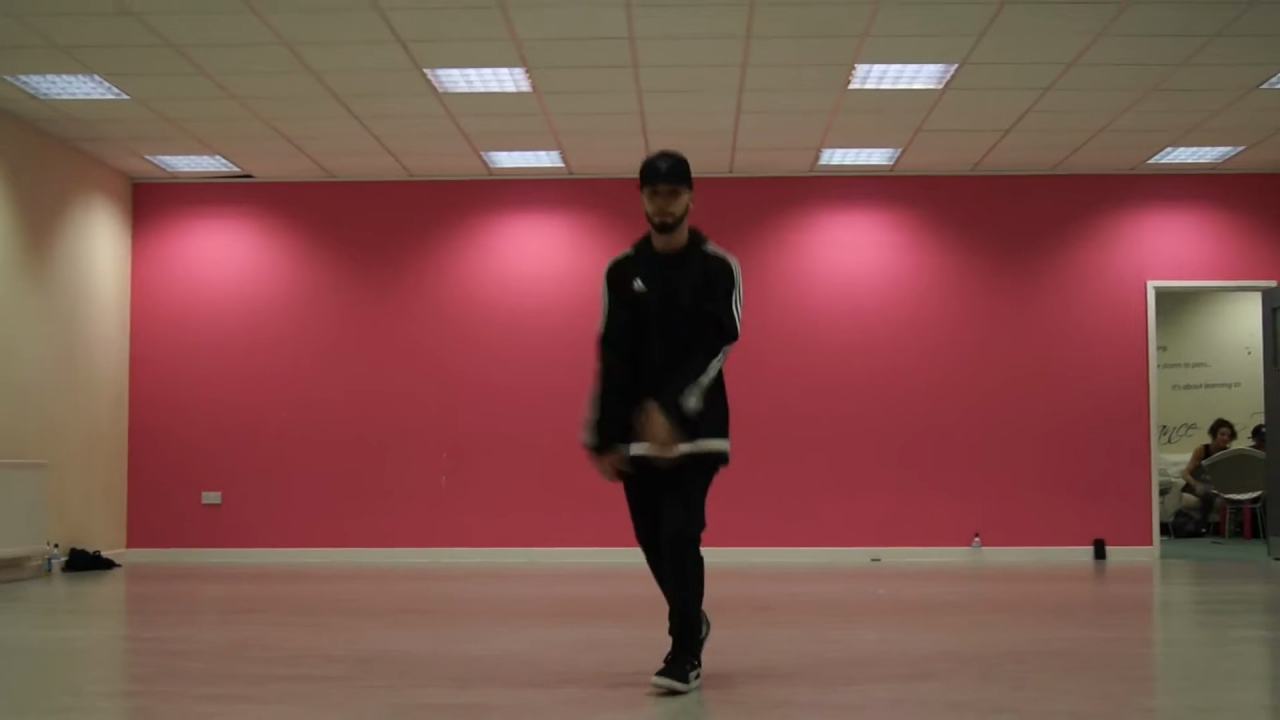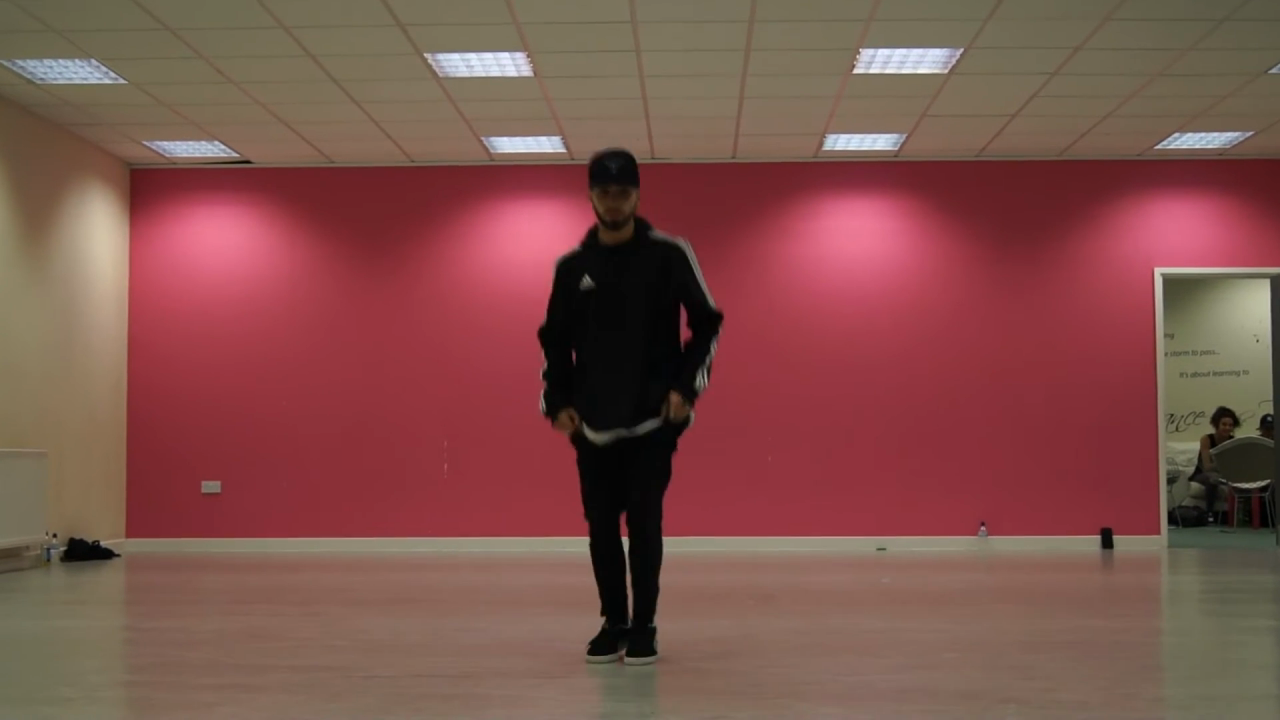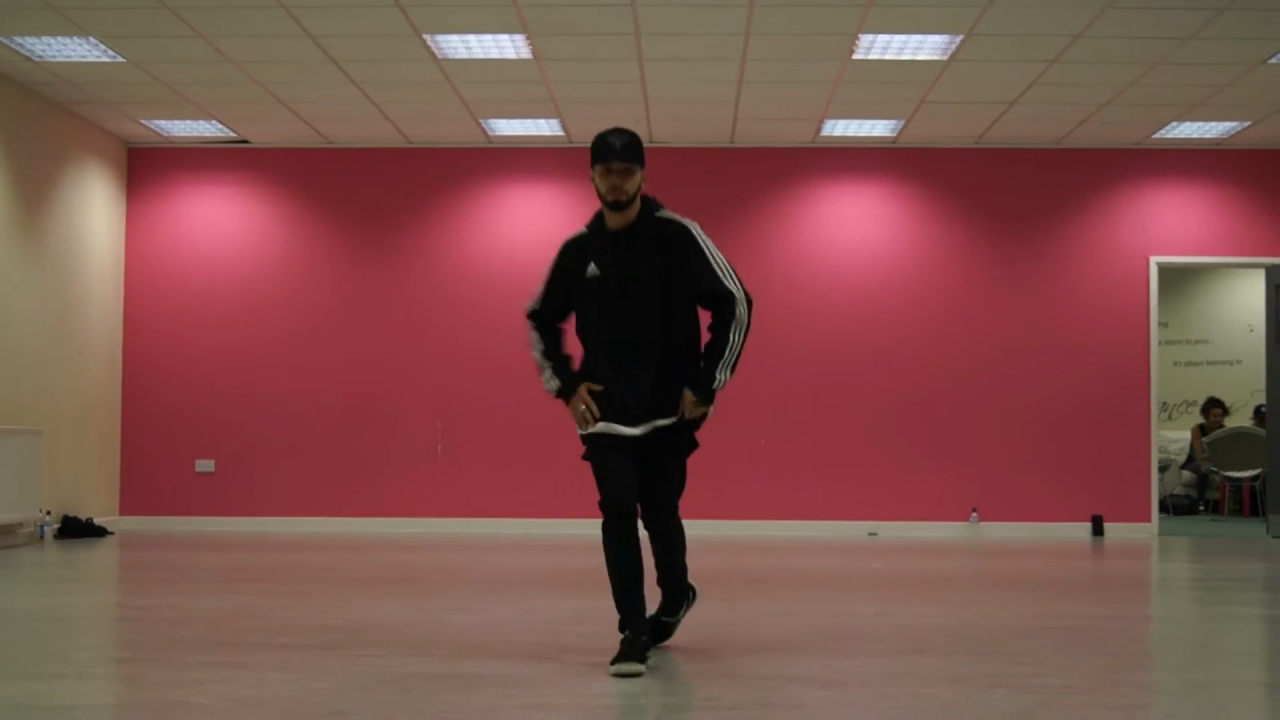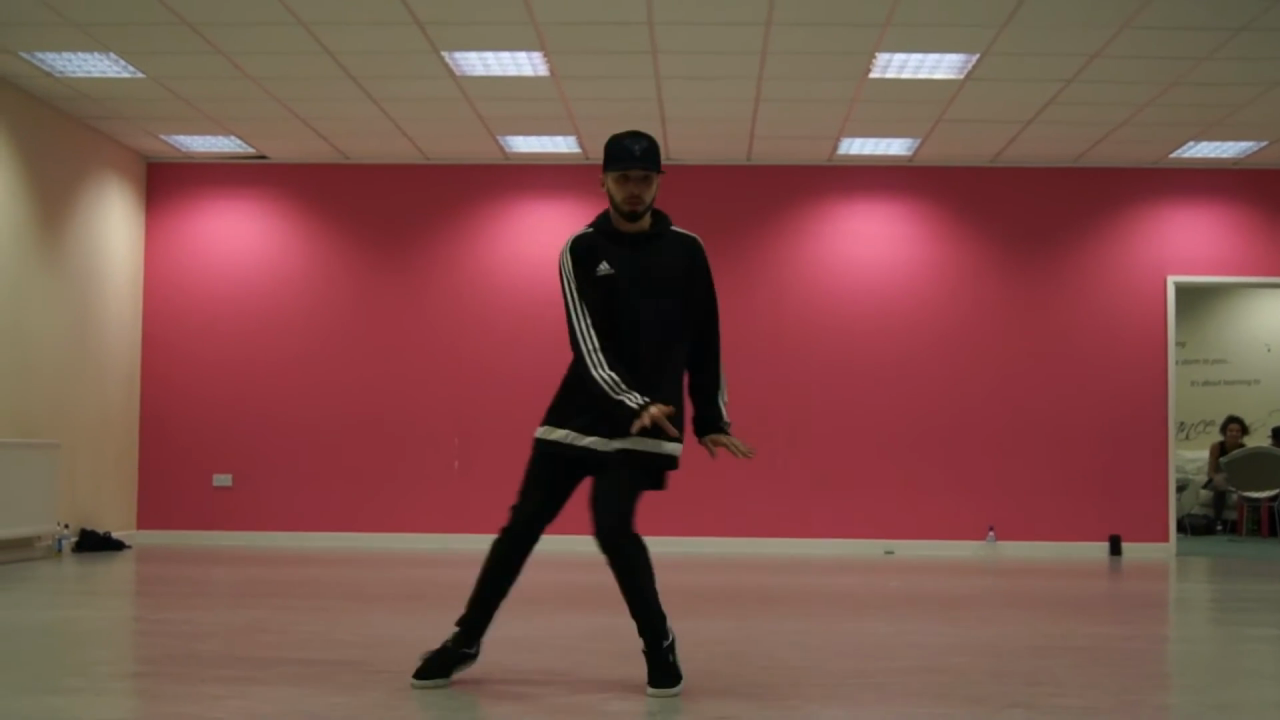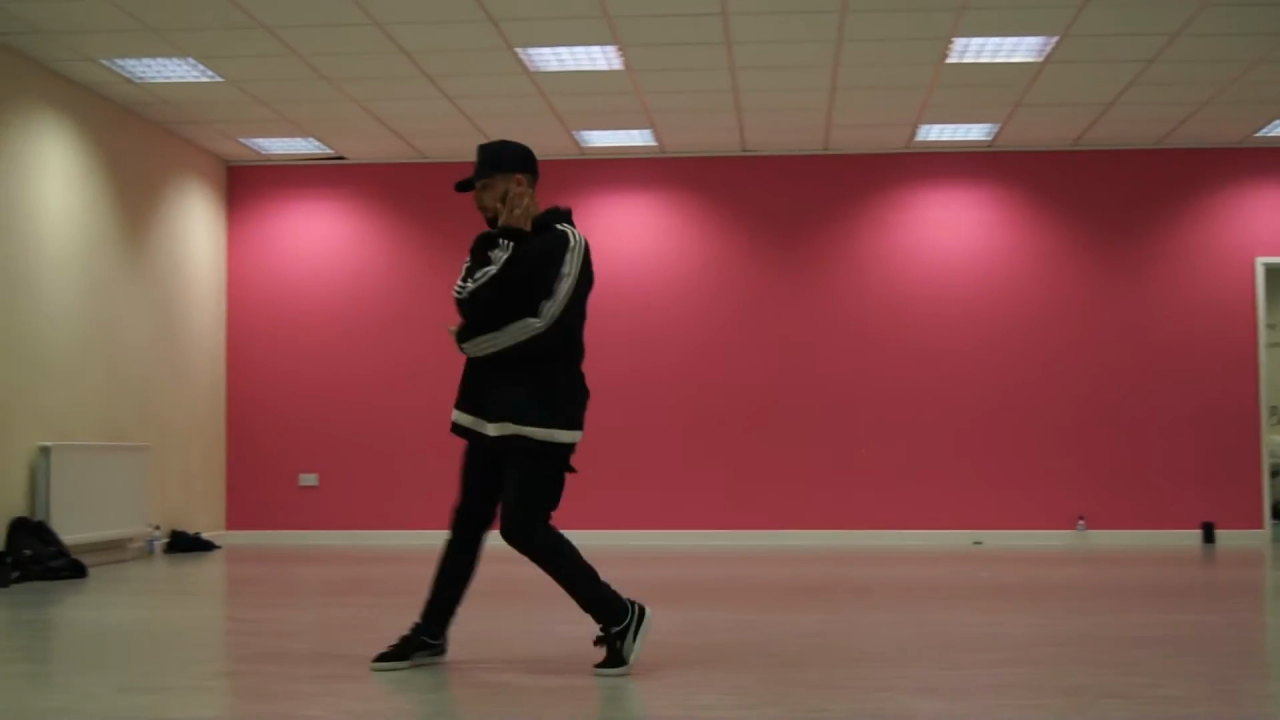
dt=1s
person 1, frame 1
left shoulder: (718, 266)
right shoulder: (623, 270)
left elbow: (718, 348)
right elbow: (612, 358)
left wrist: (674, 409)
right wrist: (602, 436)
left hip: (696, 431)
right hip: (639, 434)
left knee: (680, 536)
right knee: (654, 539)
left ankle: (686, 653)
right ankle: (693, 622)
person 1, frame 2
left shoulder: (671, 255)
right shoulder: (572, 266)
left elbow: (707, 324)
right elbow: (554, 341)
left wrist: (686, 387)
right wrist: (557, 404)
left hip: (654, 417)
right hip: (593, 421)
left knee: (644, 520)
right knee: (602, 522)
left ankle: (642, 626)
right ankle: (614, 623)
person 1, frame 3
left shoulder: (677, 234)
right shoulder: (576, 250)
left elbow: (733, 304)
right elbow: (541, 320)
left wrist: (708, 384)
right wrist: (564, 382)
left hip: (670, 407)
right hip: (606, 410)
left knee: (659, 510)
right knee: (618, 513)
left ankle: (675, 588)
right ankle: (635, 633)
person 1, frame 4
left shoulder: (686, 252)
right shoulder: (581, 249)
left elbow: (704, 340)
right elbow: (587, 339)
left wrist: (712, 421)
right wrist: (633, 402)
left hip: (641, 424)
right hip: (578, 411)
left knee: (612, 527)
right knee: (522, 526)
left ankle: (658, 644)
right ankle: (464, 641)
person 1, frame 5
left shoulder: (565, 242)
right shoulder: (489, 245)
left elbow: (546, 326)
right elbow: (469, 307)
left wrist: (469, 343)
right wrist: (507, 243)
left hip: (542, 414)
right hip: (490, 411)
left knee: (523, 528)
right knee: (468, 523)
left ankle: (619, 618)
right ankle: (430, 634)
